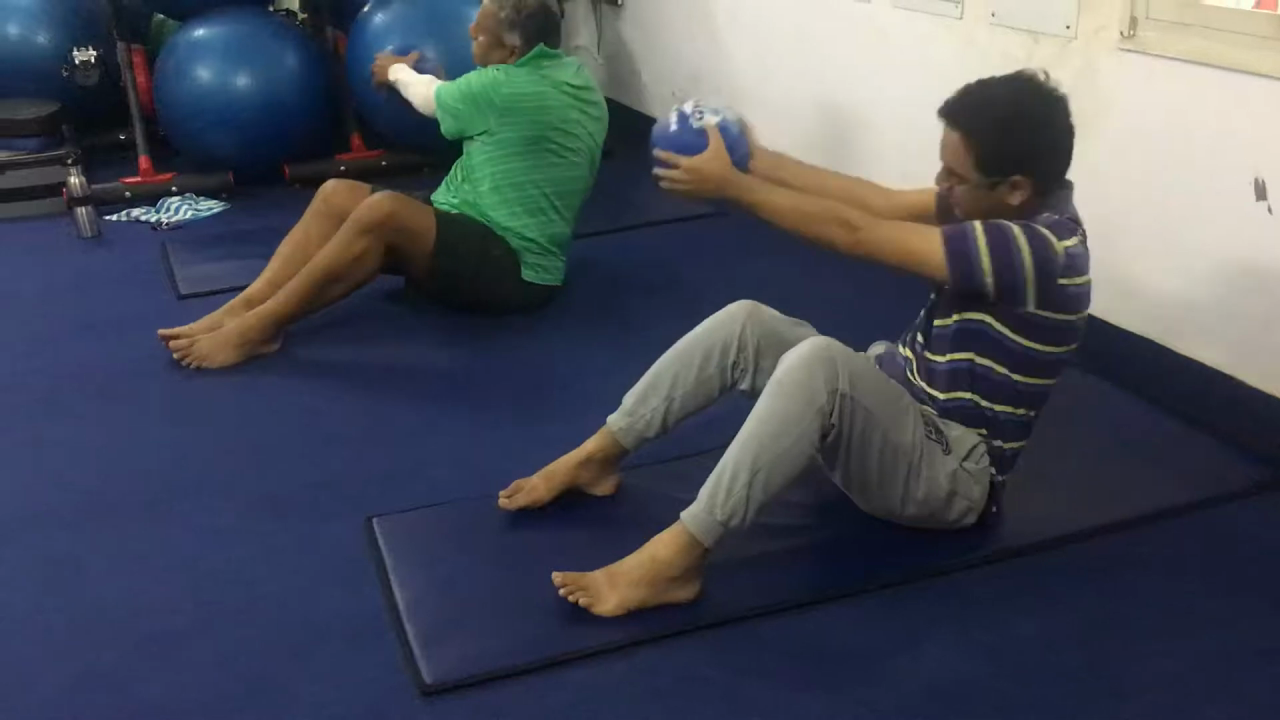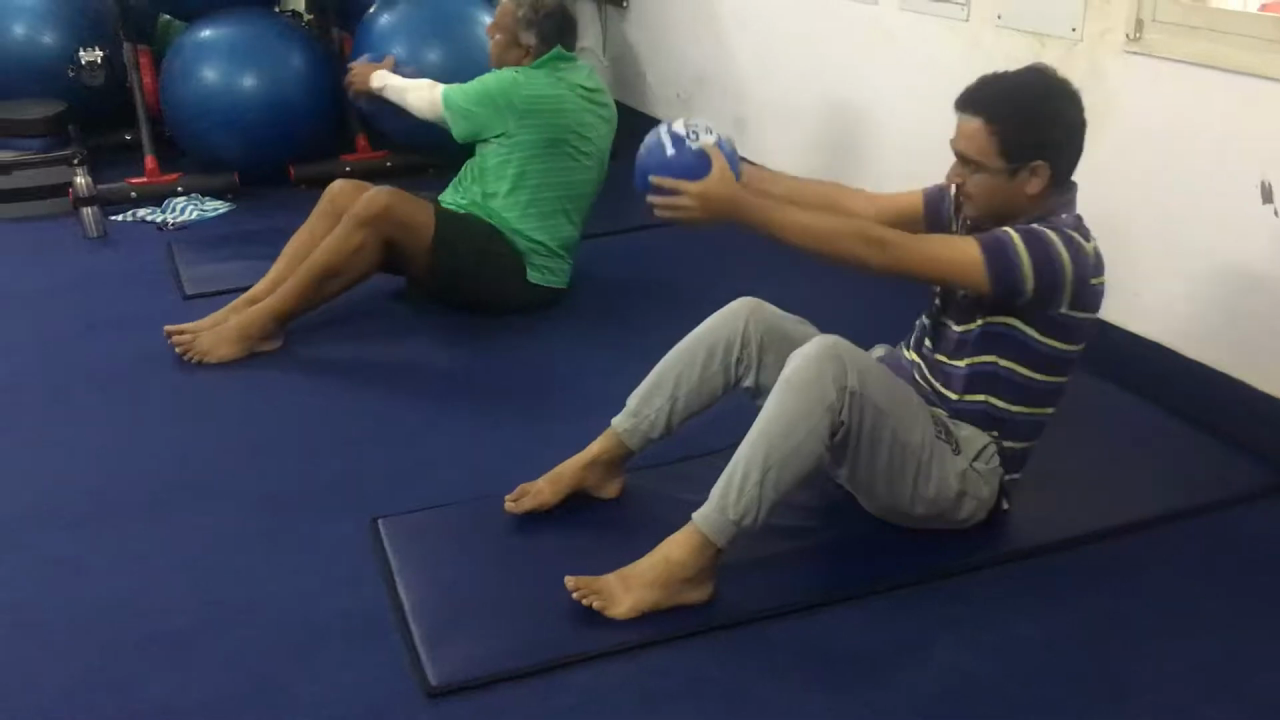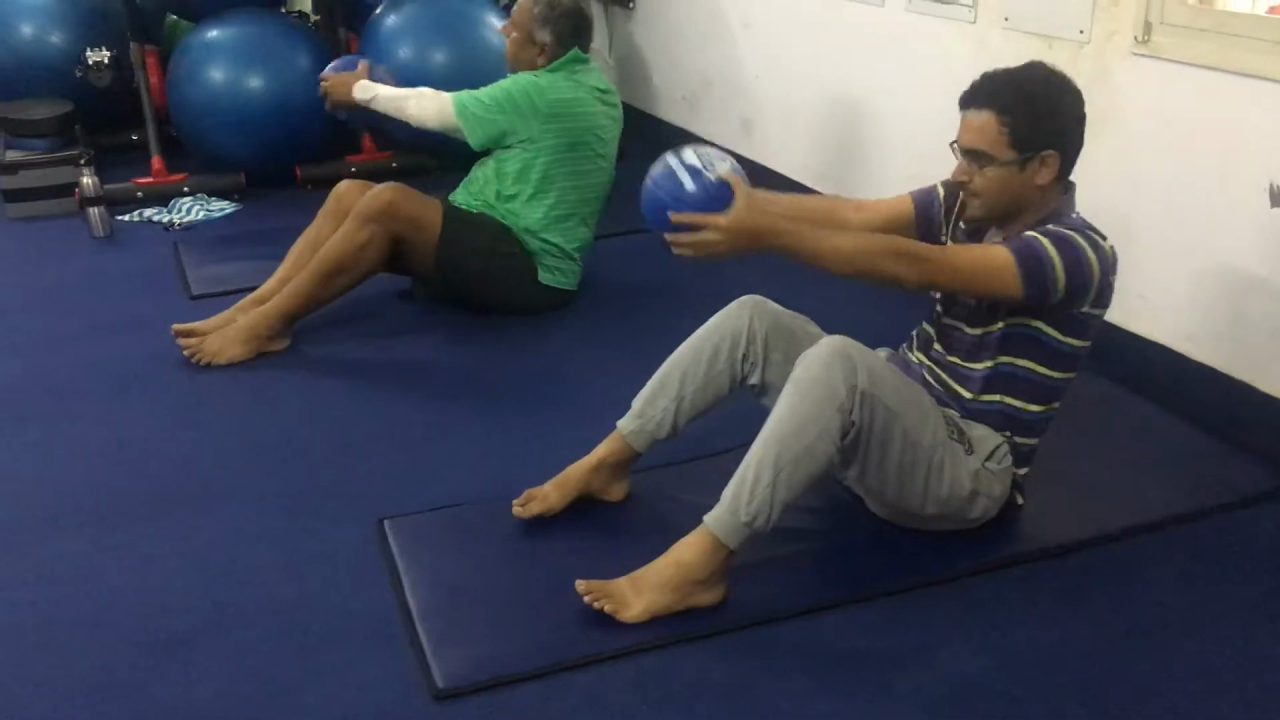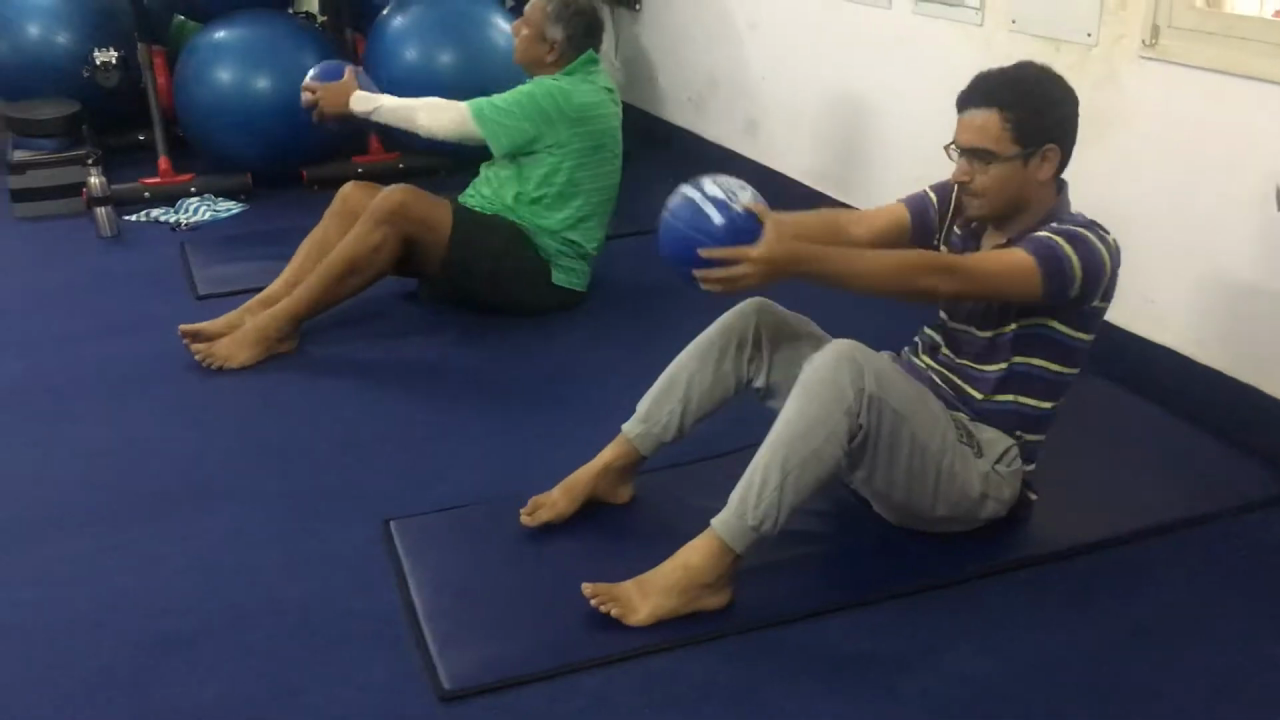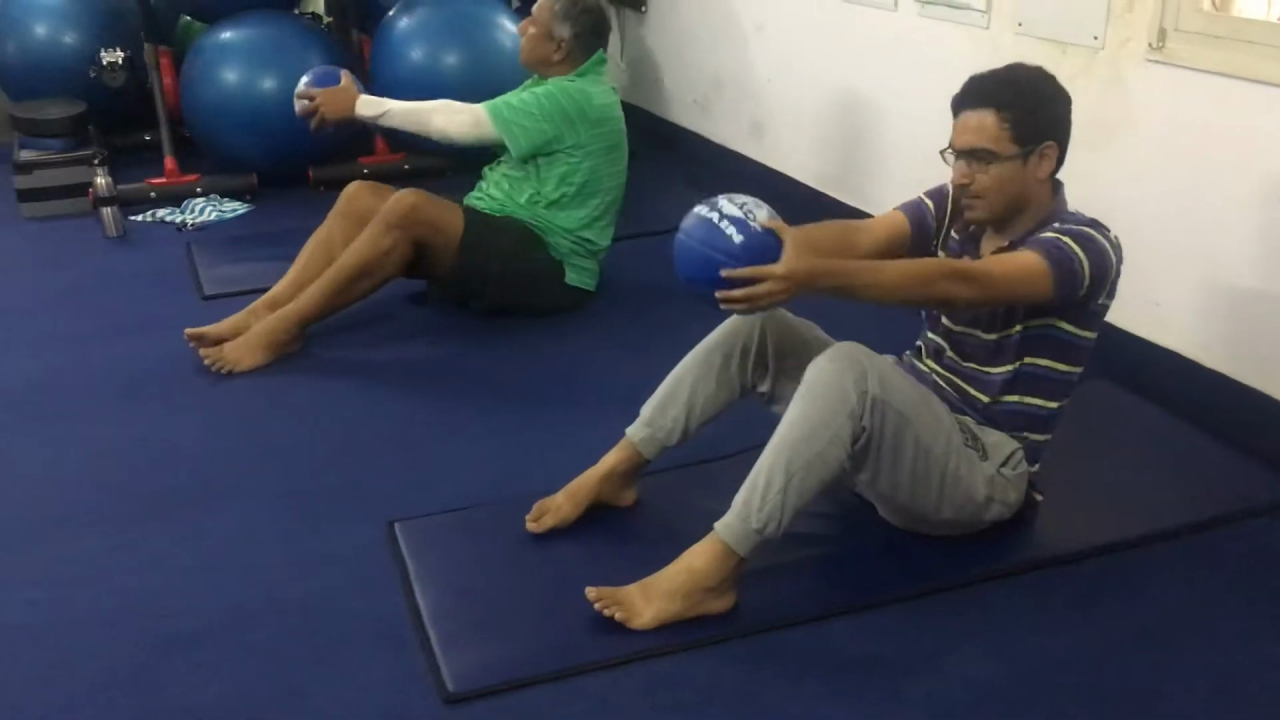
dt=0.1s
person 1, frame 1
left shoulder: (1035, 251)
right shoulder: (1005, 206)
left elbow: (853, 233)
right elbow: (880, 202)
left wrist: (728, 183)
right wrist: (756, 162)
left hip: (947, 470)
right hip: (893, 404)
left knee: (818, 362)
right knee: (745, 324)
left ankle: (677, 559)
right ankle: (595, 458)
person 1, frame 2
left shoulder: (1059, 254)
right shoulder: (986, 200)
left elbow: (879, 248)
right elbow: (866, 207)
left wrist: (738, 207)
right wrist: (740, 178)
left hip: (955, 470)
right hip: (901, 404)
left knee: (826, 359)
right knee: (748, 320)
left ankle: (689, 560)
right ankle: (600, 460)
person 1, frame 3
left shoulder: (1077, 254)
right shoulder: (964, 202)
left elbow: (909, 265)
right elbow: (853, 217)
left wrist: (763, 235)
right wrist: (745, 207)
left hip: (966, 466)
right hip: (899, 408)
left knee: (836, 360)
right knee: (751, 319)
left ankle: (700, 562)
right ankle: (607, 463)
person 1, frame 4
left shoulder: (1085, 252)
right shoulder: (960, 204)
left elbow: (940, 275)
right elbow: (854, 229)
left wrist: (795, 261)
right wrist: (757, 230)
left hip: (972, 469)
right hip: (905, 410)
left knee: (844, 365)
right knee: (755, 321)
left ankle: (707, 566)
right ankle: (613, 466)
person 1, frame 5
left shoulder: (1088, 250)
right shoulder: (954, 208)
left elbow: (958, 284)
right elbow: (860, 237)
left wrist: (814, 276)
left hip: (978, 472)
right hip: (906, 417)
left knee: (846, 369)
right knee: (759, 326)
left ankle: (711, 570)
right ankle: (614, 472)
person 2, frame 1
left shoulder: (503, 88)
right shoulder: (575, 76)
left elbow: (432, 99)
left wrist: (394, 70)
left hip: (512, 268)
right hip: (486, 236)
left knee: (384, 210)
right knee: (337, 195)
left ankle: (258, 329)
right ankle: (240, 309)
person 2, frame 2
left shoulder: (519, 91)
right shoulder: (585, 79)
left elbow: (432, 102)
left wrist: (378, 79)
left hip: (518, 269)
right hip: (489, 234)
left knee: (383, 205)
right knee: (343, 195)
left ankle: (260, 325)
right ankle: (245, 308)
person 2, frame 3
left shoulder: (538, 93)
right shoulder: (581, 80)
left elbow: (440, 112)
right elbow: (467, 115)
left wrist: (360, 88)
right wrist: (387, 93)
left hip: (529, 268)
right hip: (501, 235)
left knee: (387, 202)
right knee: (350, 195)
left ankle: (266, 325)
right ankle: (253, 308)
person 2, frame 4
left shoulder: (558, 99)
right shoulder: (579, 81)
left elbow: (452, 122)
right elbow: (471, 120)
left wrist: (355, 101)
right wrist: (369, 102)
left hip: (537, 269)
right hip: (512, 237)
left knee: (398, 203)
right knee: (355, 197)
left ankle: (275, 326)
right ankle: (261, 309)
person 2, frame 5
left shoulder: (573, 100)
right shoulder: (559, 83)
left elbow: (461, 124)
right elbow: (474, 122)
left wrist: (361, 106)
right wrist: (362, 107)
left hip: (548, 269)
right hip: (503, 234)
left knee: (409, 206)
right knee: (360, 197)
left ankle: (282, 329)
right ankle: (267, 310)
